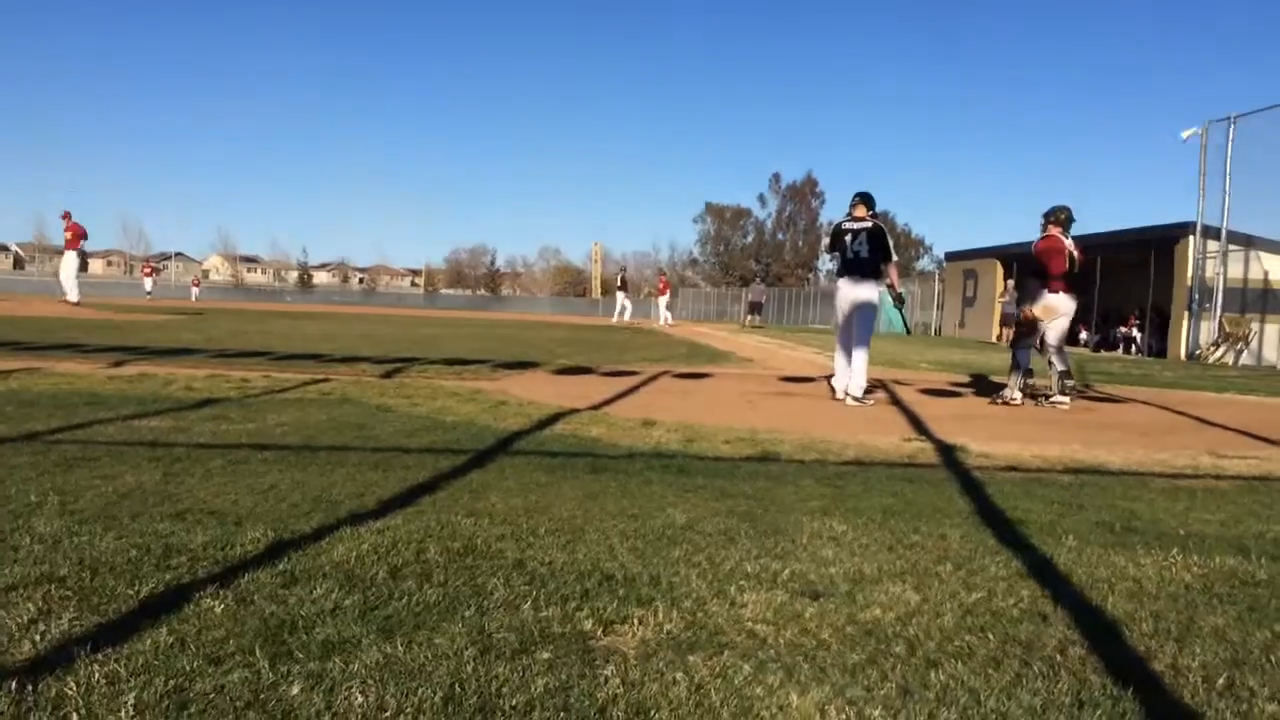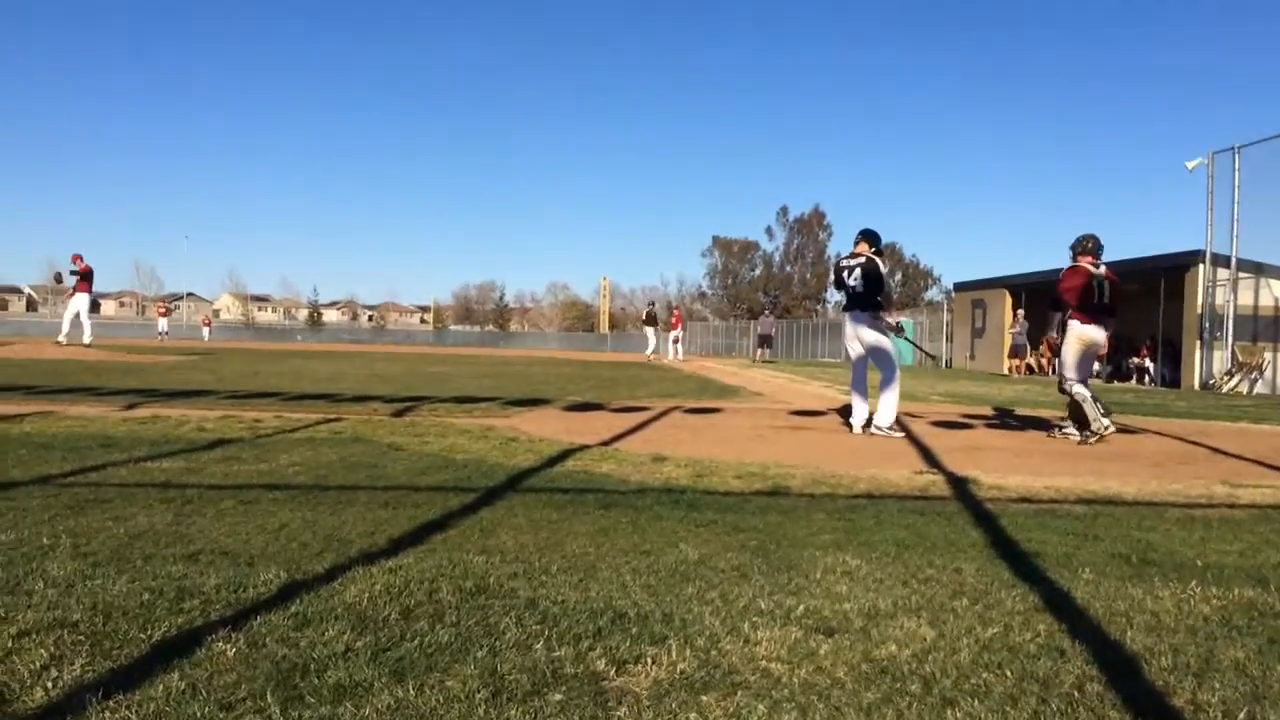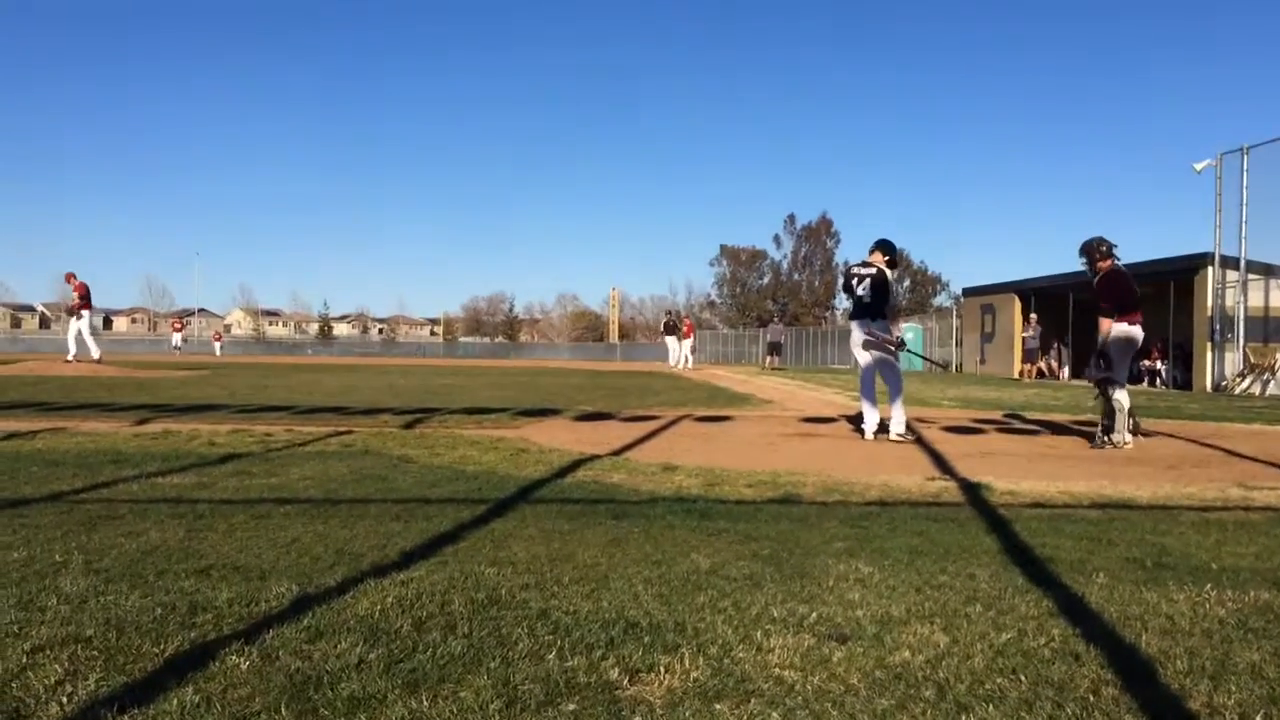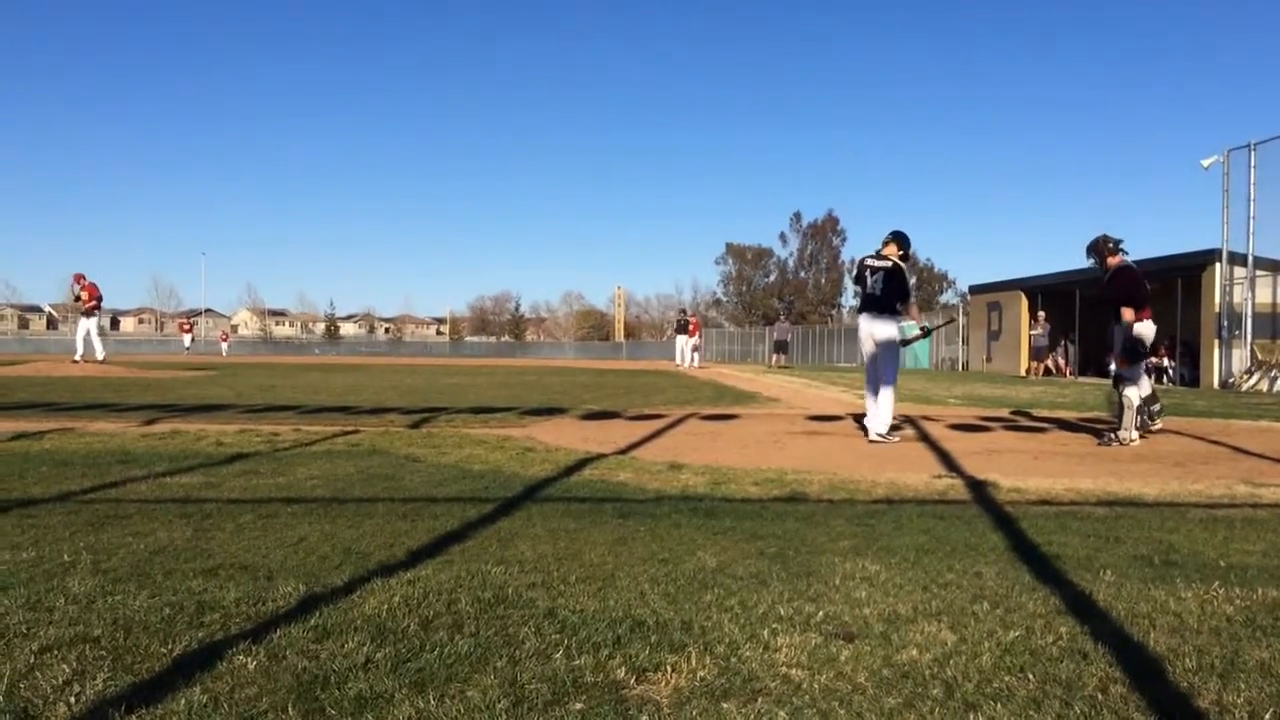
dt=0.5s
person 1, frame 1
left shoulder: (839, 227)
right shoulder: (877, 228)
left elbow: (829, 249)
right elbow: (889, 262)
right wrist: (896, 290)
left hip: (844, 286)
right hip: (867, 288)
left knee: (843, 338)
right knee: (861, 341)
left ankle: (840, 386)
right ankle: (855, 392)
person 1, frame 2
left shoulder: (840, 264)
right shoulder: (873, 262)
right elbow: (884, 293)
right wrist: (894, 321)
left hip: (850, 321)
right hip: (870, 321)
left knee: (858, 372)
right knee: (890, 371)
left ankle: (857, 421)
right ankle: (882, 423)
person 1, frame 3
left shoulder: (851, 270)
right shoulder: (883, 273)
right elbow: (888, 307)
right wrist: (897, 333)
left hip: (857, 329)
right hip: (878, 329)
left knee: (867, 378)
right knee: (894, 379)
left ankle: (869, 427)
right ankle: (898, 428)
person 1, frame 4
left shoulder: (864, 262)
right shoulder: (897, 267)
right elbow: (906, 302)
right wrist: (921, 324)
left hip: (864, 322)
right hip: (886, 323)
left knee: (871, 376)
right knee: (888, 379)
left ankle: (872, 423)
right ankle: (879, 429)
person 2, frame 1
left shoulder: (1045, 243)
right shoulder: (1073, 248)
left elbow: (1038, 275)
right elbow: (1071, 279)
left wrist: (1029, 305)
left hip: (1049, 299)
right hip: (1068, 301)
left knee: (1021, 344)
right knee: (1055, 347)
left ankle: (1013, 392)
right ankle: (1062, 394)
person 2, frame 2
left shoulder: (1072, 272)
right shoulder: (1110, 277)
left elbow: (1058, 306)
right elbow: (1111, 312)
left wrist: (1052, 332)
right wrist: (1105, 337)
left hip: (1078, 330)
right hip: (1098, 332)
left knee: (1070, 381)
right knee: (1080, 379)
left ankle: (1101, 423)
right ankle: (1073, 426)
person 2, frame 3
left shoulder: (1107, 277)
right shoulder: (1121, 274)
left elbow: (1107, 314)
left wrist: (1101, 346)
left hip: (1120, 331)
right hip: (1132, 330)
left knee: (1114, 383)
right knee: (1111, 381)
left ankle: (1120, 436)
right ankle: (1110, 428)
person 2, frame 4
left shoulder: (1120, 273)
right shoulder: (1127, 270)
left elbow: (1127, 308)
left wrist: (1127, 339)
left hip: (1133, 328)
right hip: (1144, 325)
left knee: (1126, 379)
right knee: (1136, 374)
left ankle: (1127, 433)
right ankle: (1152, 417)
